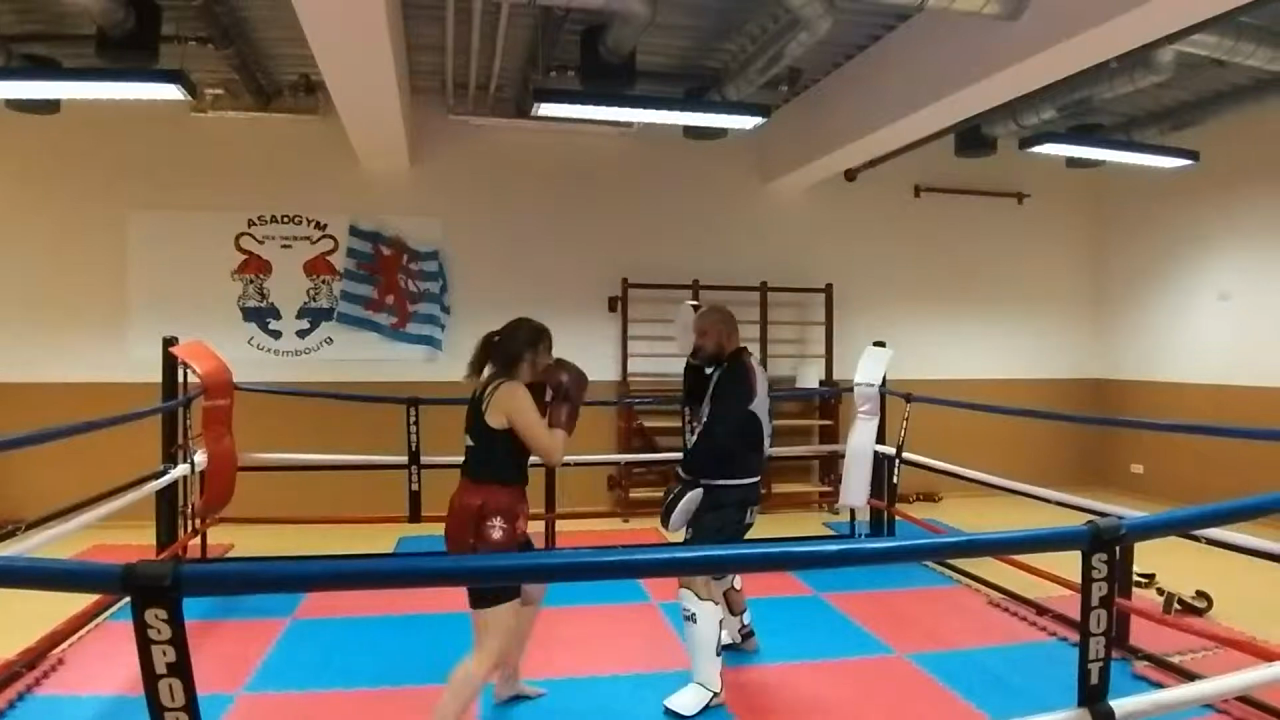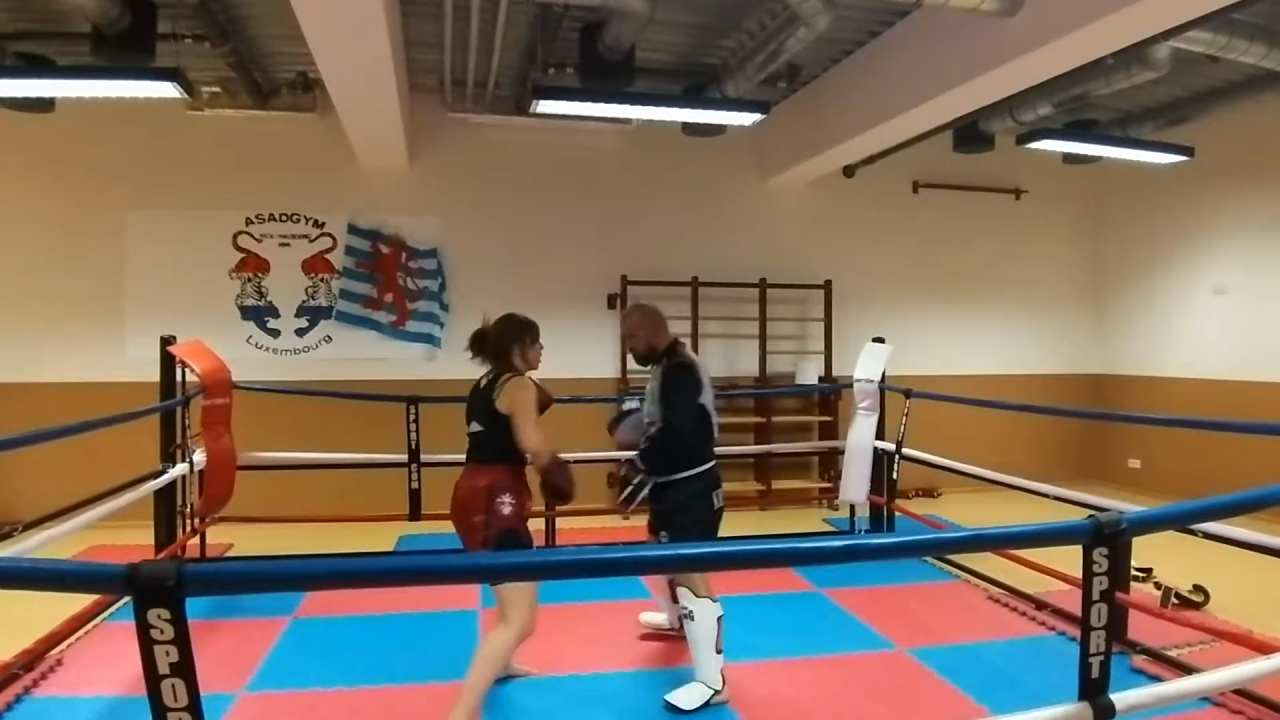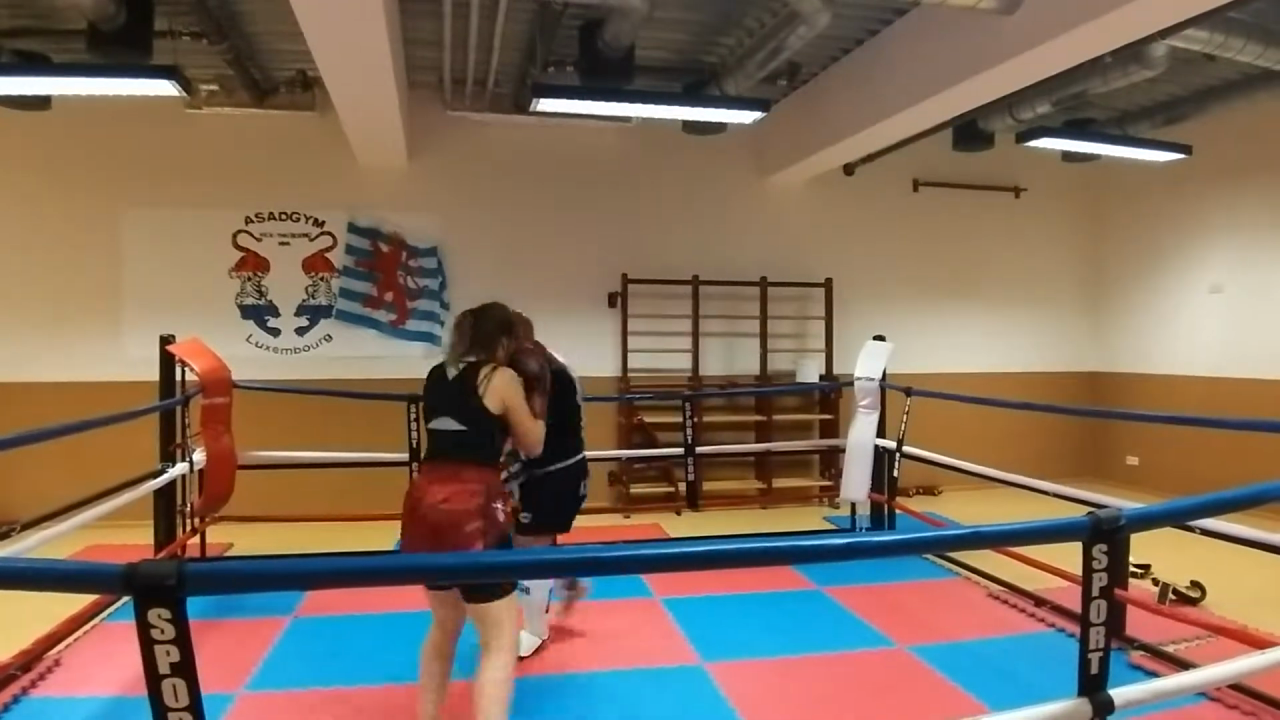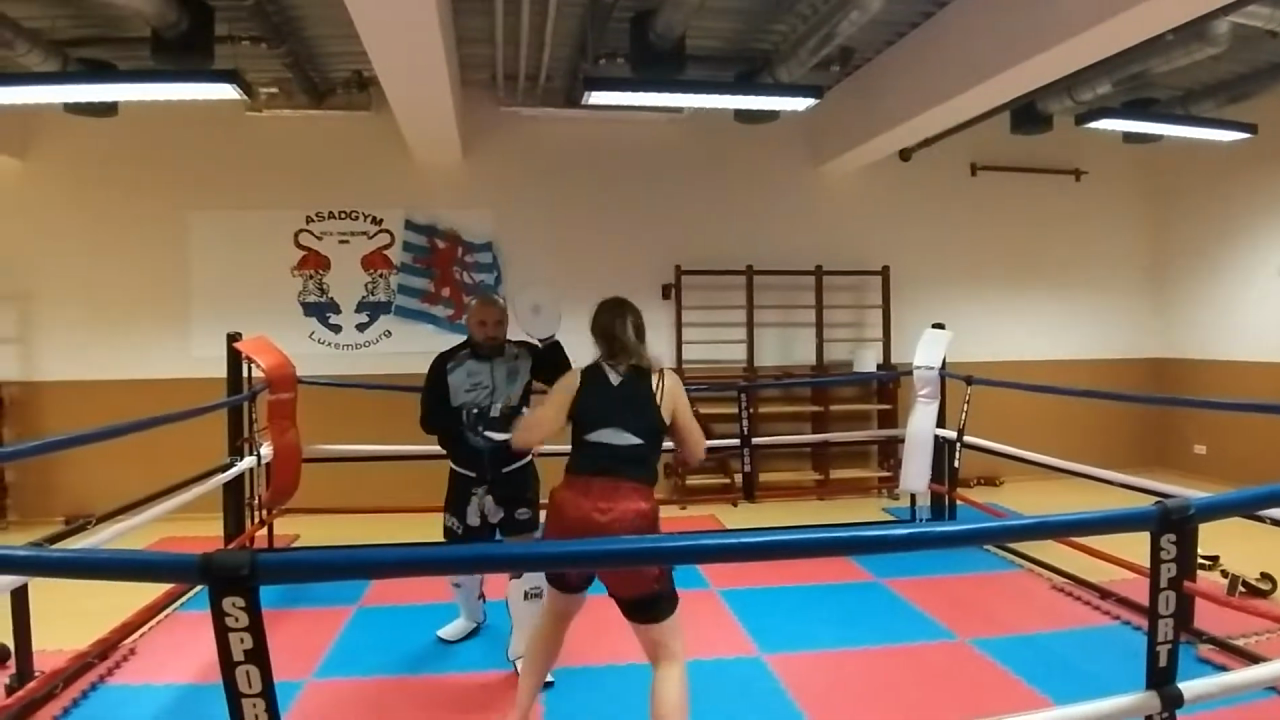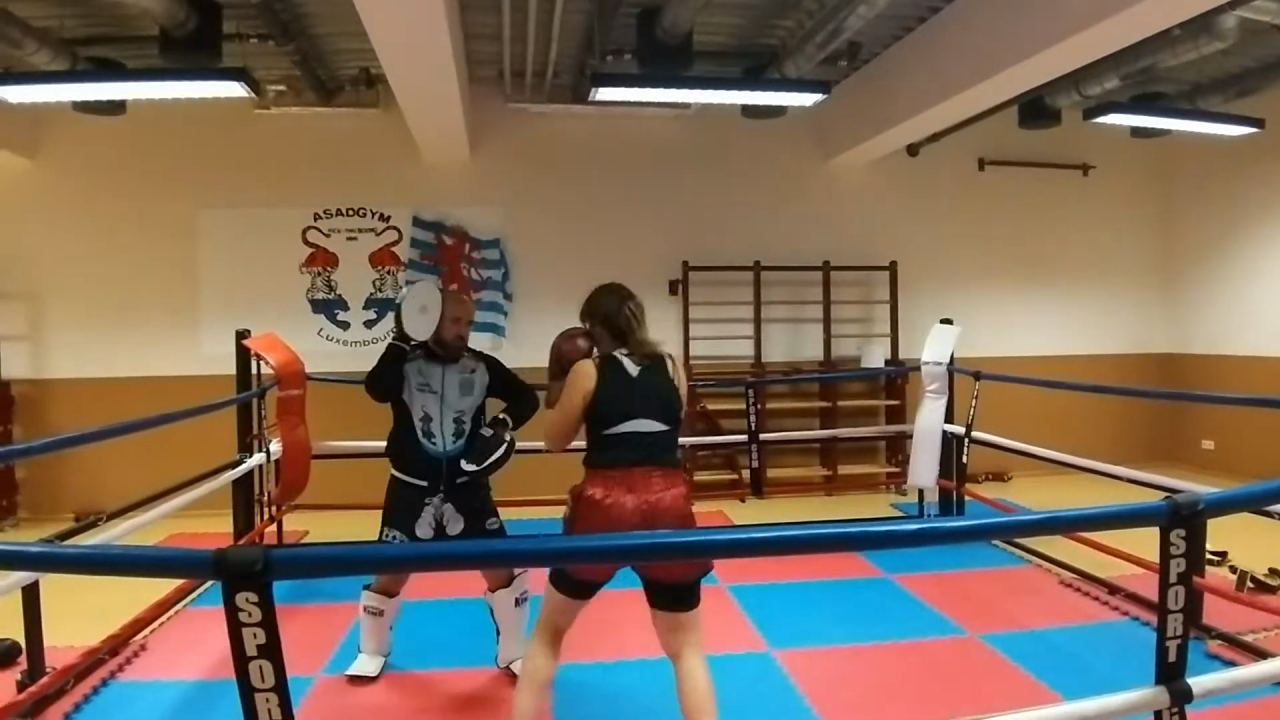
dt=0.7s
person 1, frame 1
left shoulder: (495, 389)
right shoulder: (512, 393)
left elbow: (514, 443)
right elbow: (553, 454)
left wrist: (546, 399)
right wrist: (564, 407)
left hip: (496, 515)
right hip: (489, 521)
left knee: (534, 592)
right knee: (491, 650)
left ankle: (507, 682)
person 1, frame 2
left shoulder: (483, 386)
right shoulder: (519, 385)
right elbow: (531, 444)
left wrist: (531, 409)
right wrist: (554, 468)
left hip: (473, 493)
right hip: (495, 499)
left knee: (514, 590)
right knee: (519, 620)
left ankle: (500, 664)
person 1, frame 3
left shoulder: (437, 376)
right shoulder: (501, 379)
right elbow: (533, 446)
right wrist: (538, 393)
left hip: (427, 500)
right hip: (473, 505)
left knee: (446, 622)
right knee: (501, 643)
person 1, frame 4
left shoulder: (577, 380)
right shoulder: (665, 384)
left elbow: (523, 438)
right elbow: (695, 454)
left hip: (573, 514)
right hip: (631, 522)
left knee: (555, 616)
right knee: (668, 657)
person 1, frame 5
left shoulder: (587, 371)
right shoulder: (669, 368)
left elbow: (554, 439)
left wrist: (558, 387)
left hip: (604, 511)
right hip: (667, 511)
left knee: (548, 632)
right knee: (685, 651)
person 2, frame 1
left shoulder: (738, 374)
right shoulder: (731, 370)
left elbow: (717, 435)
right elbow: (696, 400)
left wrist: (684, 474)
right wrist: (694, 360)
left hip: (729, 493)
right hip: (723, 488)
left knee: (694, 577)
left ankle: (707, 684)
right ankle: (741, 631)
person 2, frame 2
left shoulder: (678, 371)
right shoulder: (668, 365)
left elbow: (680, 433)
left wrist: (641, 463)
right wrist: (638, 423)
left hip: (689, 485)
right hip: (674, 481)
left knee: (688, 573)
left ankle: (710, 680)
right ankle: (676, 618)
person 2, frame 3
left shoulder: (552, 375)
right shoulder: (528, 369)
left elbow: (553, 436)
left wrist: (522, 468)
left hip: (556, 474)
right hip: (542, 472)
left knee: (530, 547)
right knee: (532, 541)
left ankle: (535, 630)
right ankle: (570, 584)
person 2, frame 4
left shoulder: (524, 356)
right shoulder: (446, 365)
left elbow: (566, 382)
right elbow: (430, 421)
left wrist: (549, 340)
right wrist: (472, 418)
left hip: (515, 472)
right hip: (467, 476)
left ankle: (524, 651)
right ankle: (471, 615)
person 2, frame 5
left shoulder: (483, 366)
right shoulder: (403, 359)
left elbow: (525, 398)
right elbow: (377, 391)
left wrist: (500, 426)
right wrist: (400, 341)
left hip: (466, 485)
right hip: (411, 488)
left knee: (503, 567)
right knee: (390, 572)
left ankle: (513, 654)
right ankle: (373, 650)
